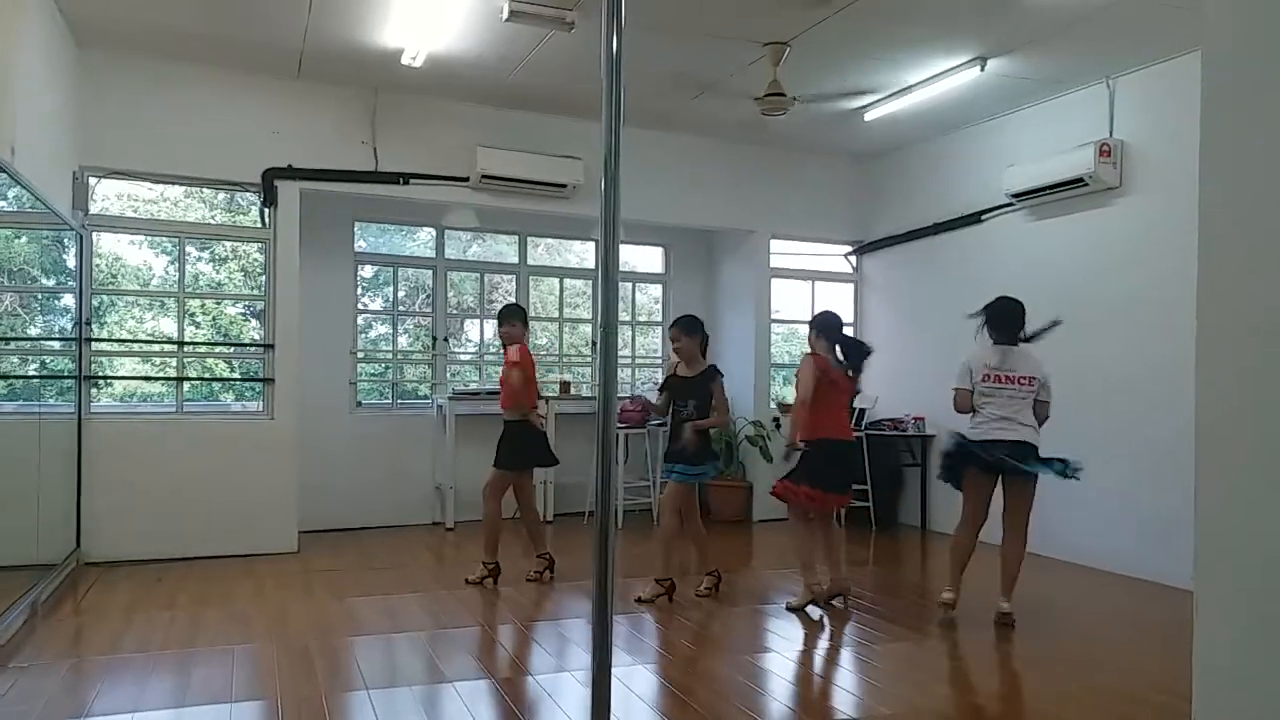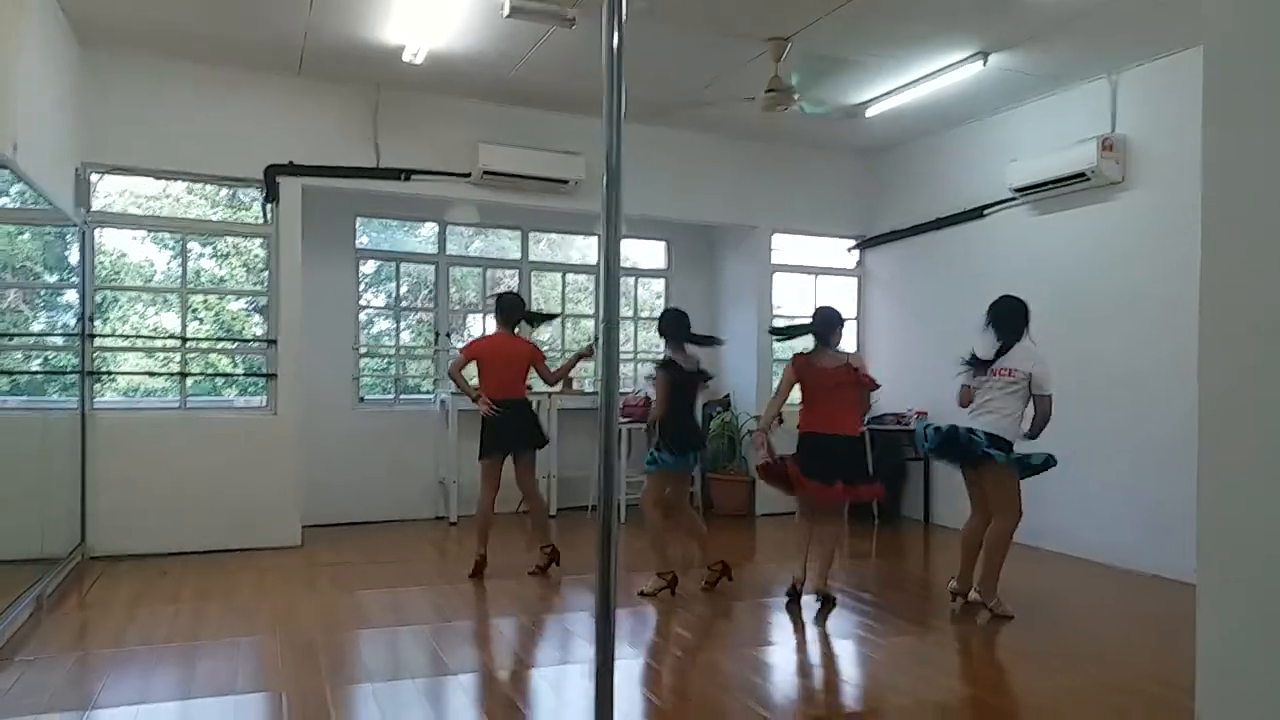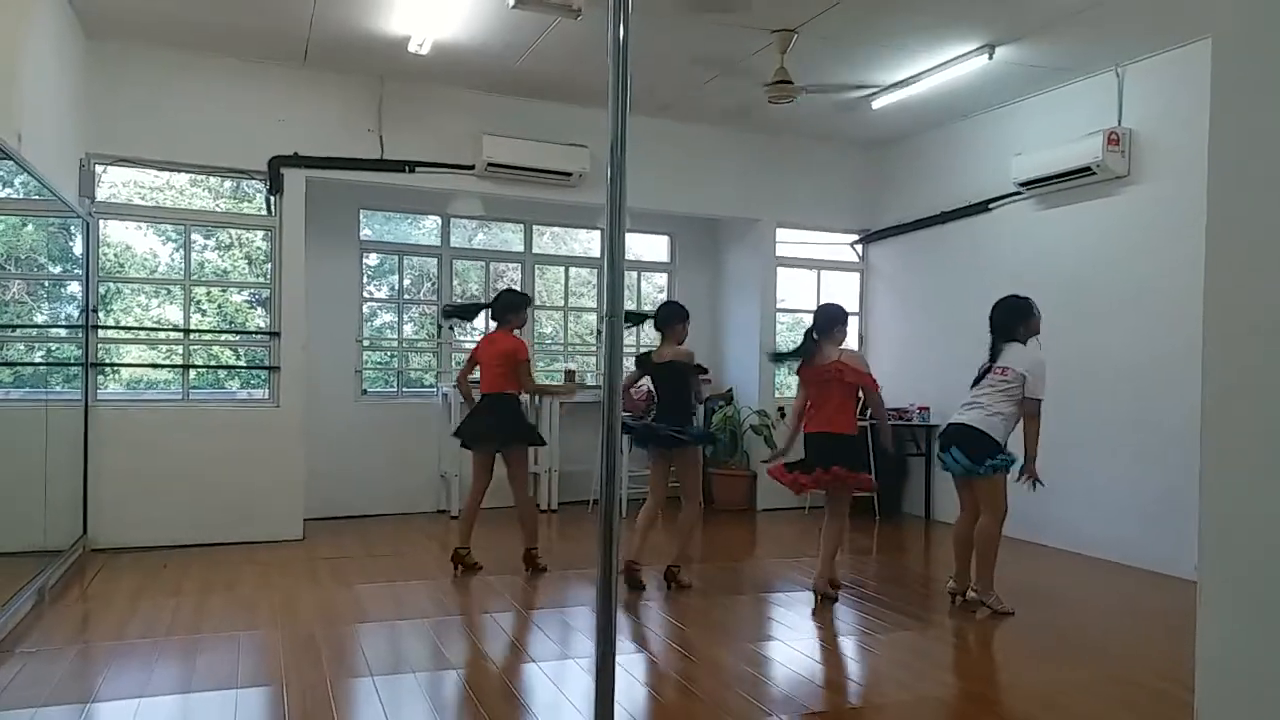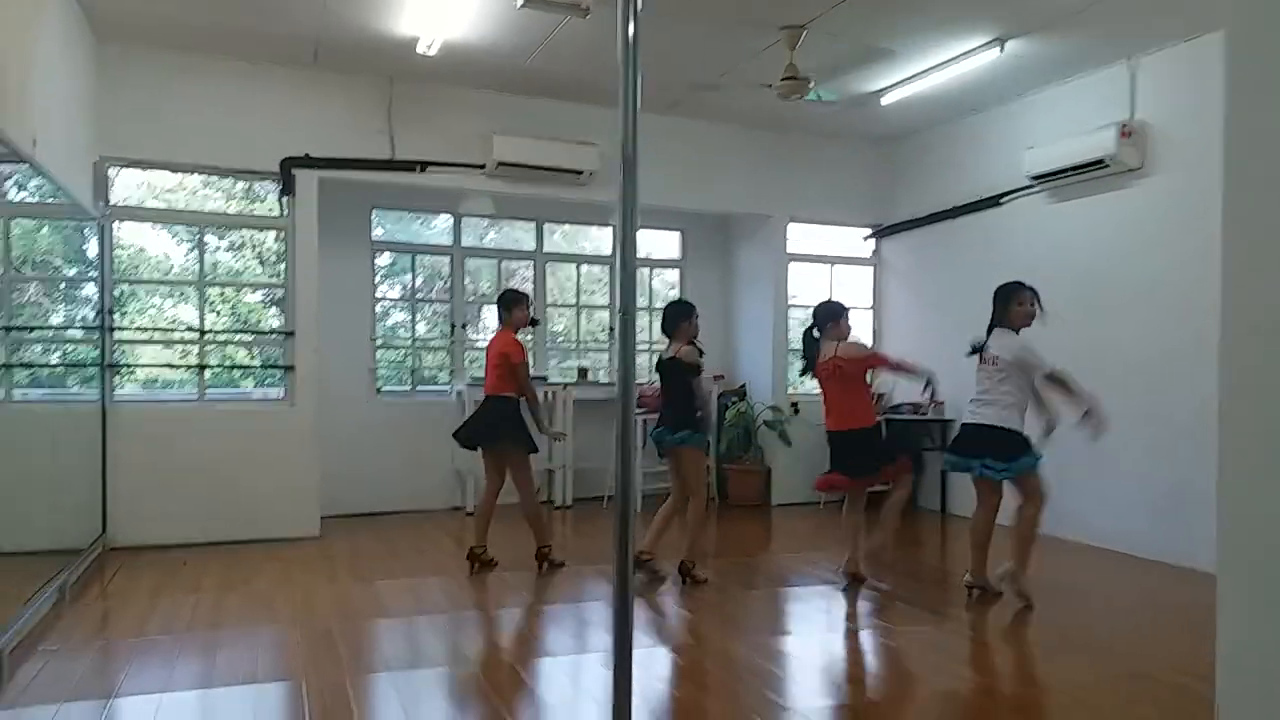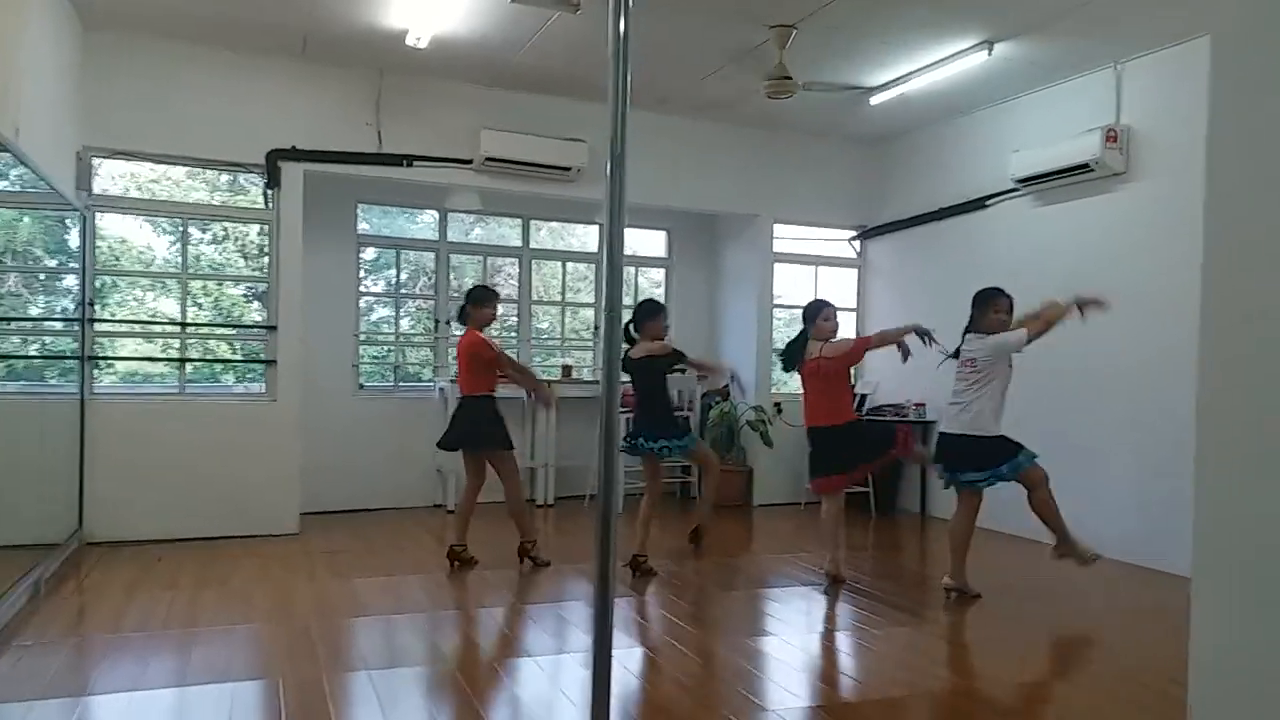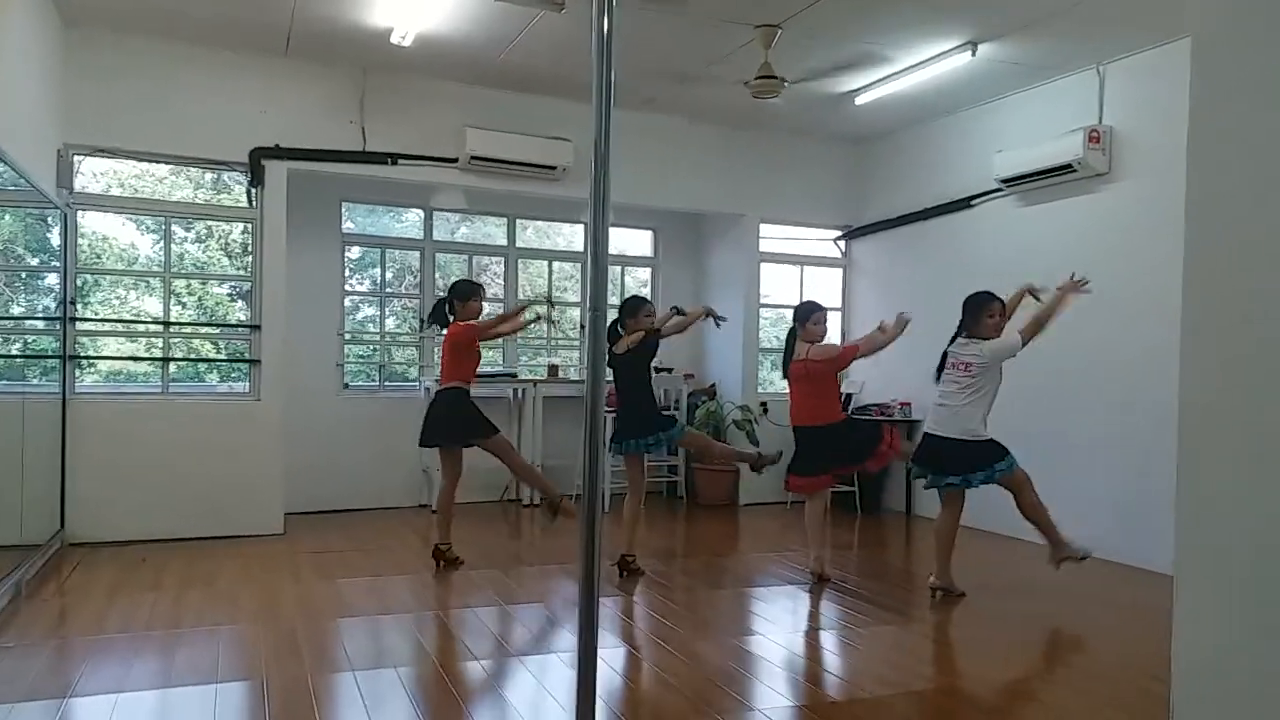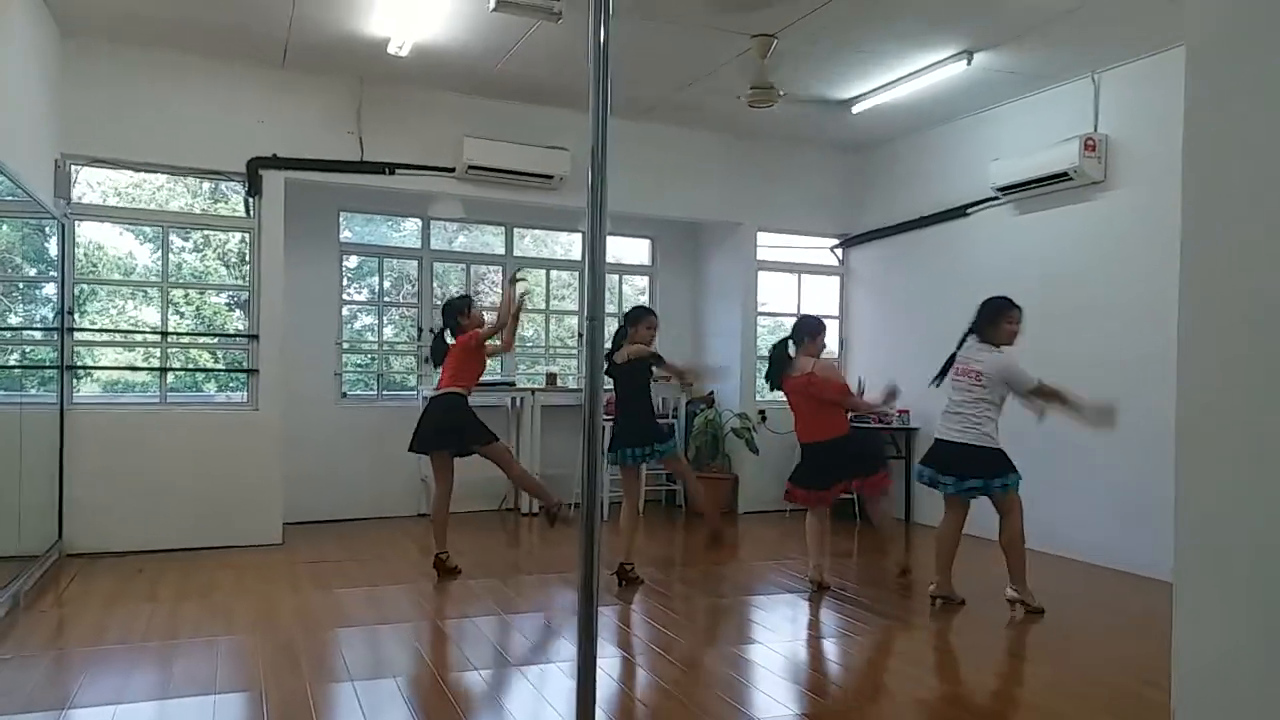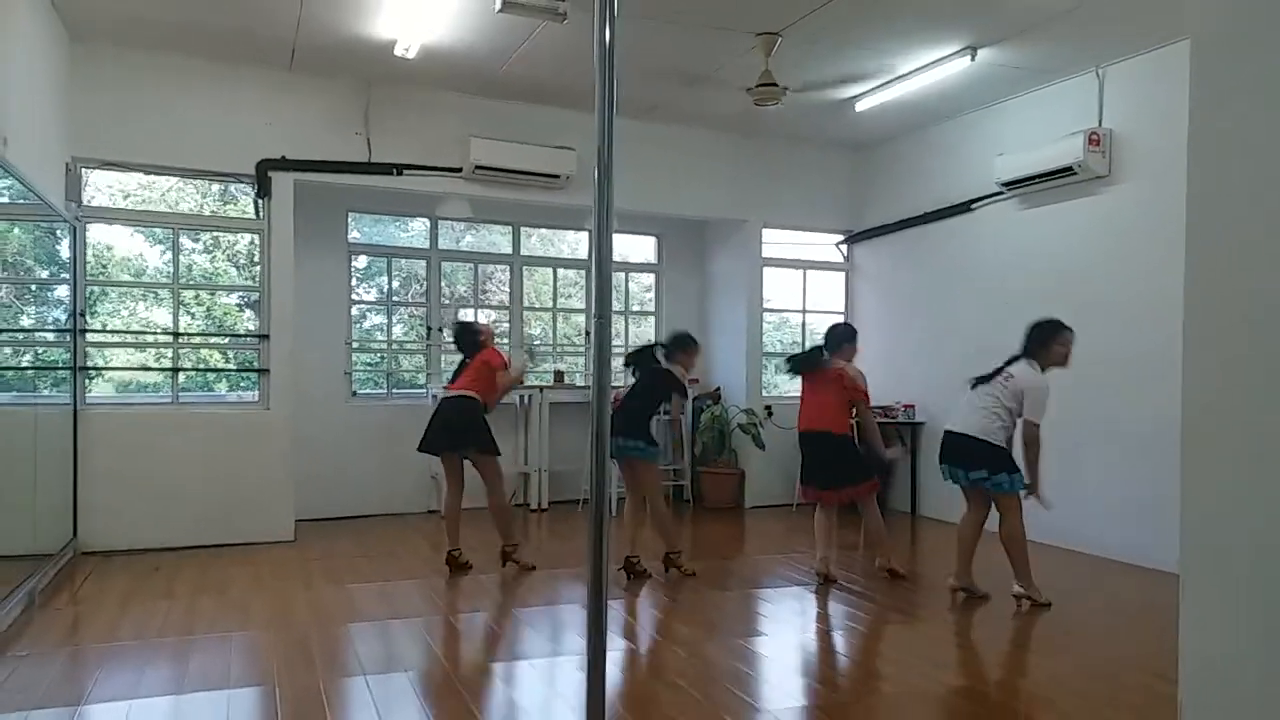
dt=0.2s
person 1, frame 1
left shoulder: (976, 360)
right shoulder: (1035, 364)
left elbow: (961, 405)
right elbow: (1044, 413)
left hip: (983, 446)
right hip: (1024, 449)
left knee: (971, 519)
right knee: (1016, 526)
left ankle: (951, 588)
right ankle: (1005, 600)
person 1, frame 2
left shoulder: (983, 357)
right shoulder: (1033, 359)
left elbow: (963, 401)
right elbow: (1044, 410)
right wrist: (1031, 433)
left hip: (965, 436)
right hip: (994, 442)
left knee: (981, 514)
right knee: (1008, 515)
left ankle: (962, 582)
right ankle: (985, 590)
person 1, frame 3
left shoulder: (994, 354)
right shoulder: (1033, 360)
right elbow: (1030, 413)
right wrist: (1030, 461)
left hip: (956, 430)
right hip: (980, 437)
left knee: (970, 510)
right knee: (993, 512)
left ankle: (960, 581)
right ankle: (983, 588)
person 1, frame 4
left shoulder: (992, 342)
right shoulder: (1020, 346)
right elbow: (1054, 377)
left wrist: (1045, 410)
right wrist: (1087, 403)
left hip: (972, 430)
right hip: (1000, 434)
left knee: (987, 502)
right knee: (1033, 497)
left ankle: (977, 575)
right ankle: (1015, 569)
person 1, frame 5
left shoulder: (970, 341)
right shoulder: (994, 345)
left elbow: (1021, 325)
right elbow: (1038, 327)
left wrist: (1063, 306)
right wrist: (1074, 303)
left hip: (951, 438)
right hip: (979, 439)
left knee: (967, 504)
right knee: (1036, 479)
left ankle: (955, 577)
right ankle: (1067, 544)
person 1, frame 6
left shoulder: (958, 344)
right shoulder: (990, 351)
left elbow: (1001, 321)
right elbow: (1032, 329)
left wrist: (1021, 293)
right wrist: (1063, 293)
left hip: (935, 439)
right hip: (968, 442)
left knee: (951, 506)
right knee: (1021, 484)
left ankle: (941, 577)
right ankle: (1058, 546)
person 1, frame 7
left shoulder: (967, 349)
right shoulder: (1002, 363)
right elbow: (1043, 390)
left wrist: (1031, 398)
right wrist: (1082, 407)
left hip: (945, 445)
right hip: (978, 449)
left knee: (955, 514)
right knee: (1011, 511)
left ankle: (942, 584)
right ankle: (1018, 588)
person 1, frame 8
left shoulder: (1017, 369)
right shoulder: (1038, 383)
right elbow: (1030, 436)
left wrist: (1008, 472)
right wrist: (1034, 480)
left hip: (954, 437)
right hip: (980, 443)
left knee: (977, 507)
right knee: (1011, 510)
left ankle: (962, 577)
right ankle: (1025, 585)
person 2, frame 1
left shoulder: (811, 363)
right shoulder: (847, 368)
left elbow: (802, 400)
left wrist: (792, 440)
left hip: (819, 448)
right hip: (844, 448)
left knee: (799, 515)
right knee: (824, 515)
left ankle: (810, 586)
right ankle: (838, 579)
person 2, frame 2
left shoulder: (798, 362)
right shoulder: (855, 363)
left elbow: (777, 400)
right elbow: (863, 407)
left wrist: (761, 433)
left hip: (810, 442)
right hip: (846, 444)
left knee: (808, 510)
right knee: (834, 515)
left ankle: (800, 574)
right ankle: (821, 582)
person 2, frame 3
left shoulder: (805, 361)
right shoulder: (852, 359)
left elbow: (800, 405)
right elbow: (873, 398)
left wrist: (787, 441)
right wrist: (884, 430)
left hip: (814, 438)
right hip: (840, 439)
left knee: (834, 504)
right knee: (838, 509)
left ankle: (827, 572)
right ankle: (823, 580)
person 2, frame 4
left shoulder: (816, 356)
right shoulder: (850, 350)
right elbow: (891, 364)
left wrist: (873, 395)
right wrist: (925, 375)
left hip: (837, 434)
right hip: (861, 433)
left knee: (855, 497)
right knee: (903, 480)
left ankle: (852, 563)
right ankle: (880, 542)
person 2, frame 5
left shoulder: (804, 354)
right shoulder: (834, 350)
left elbow: (865, 341)
right elbow: (875, 339)
left wrist: (897, 337)
right wrist: (912, 330)
left hip: (819, 433)
right hip: (844, 430)
left knee: (831, 497)
right knee: (899, 439)
left ankle: (833, 564)
person 2, frame 6
left shoulder: (793, 355)
right shoulder: (822, 352)
left elbow: (852, 350)
right elbow: (866, 349)
left wrist: (879, 333)
right wrist: (898, 328)
left hip: (806, 434)
right hip: (834, 429)
left knee: (816, 497)
right knee: (889, 442)
left ankle: (817, 561)
person 2, frame 7
left shoulder: (784, 371)
right shoulder: (825, 368)
right elbow: (853, 404)
left wrist: (851, 400)
right wrist: (882, 404)
left hip: (810, 447)
right hip: (838, 443)
left knee: (817, 509)
right knee: (873, 495)
left ankle: (816, 570)
person 2, frame 8
left shoulder: (809, 370)
right shoulder: (852, 374)
right elbow: (866, 419)
right wrist: (881, 453)
left hip: (808, 438)
right hip: (835, 439)
left knee: (825, 501)
right knee: (866, 497)
left ankle: (823, 560)
right ankle: (885, 559)
person 3, frame 1
left shoulder: (516, 352)
right shoulder: (517, 353)
left elbow: (514, 381)
left wrist: (526, 412)
left hip: (517, 430)
right hip: (523, 431)
left knee: (491, 494)
right knee: (524, 499)
left ankle: (490, 564)
right ankle: (543, 557)
person 3, frame 2
left shoulder: (481, 344)
right shoulder: (528, 348)
left elbow: (454, 371)
right elbow: (552, 380)
left wrist: (477, 400)
right wrist: (576, 359)
left hip: (496, 419)
right hip: (522, 416)
left knee: (488, 490)
right knee: (528, 487)
left ankle: (481, 556)
right ankle: (547, 549)
person 3, frame 3
left shoulder: (484, 343)
right shoulder: (516, 344)
left elbow: (461, 378)
right elbow: (527, 385)
right wrist: (558, 390)
left hip: (485, 412)
right hip: (507, 412)
left knee: (478, 485)
right knee: (520, 486)
left ankle: (462, 550)
right ankle: (531, 552)
person 3, frame 4
left shoulder: (498, 341)
right shoulder: (513, 344)
right elbow: (526, 388)
right wrist: (542, 425)
left hip: (489, 413)
right hip: (503, 414)
left knee: (493, 483)
right knee: (525, 484)
left ankle: (478, 549)
right ankle: (544, 549)
person 3, frame 5
left shoulder: (472, 340)
right shoulder: (476, 340)
left elbow: (503, 370)
right elbow: (511, 367)
left wrist: (533, 387)
right wrist: (538, 388)
left hip: (468, 413)
right hip: (480, 413)
left knee: (474, 481)
right knee: (511, 480)
left ankle: (458, 547)
right ankle: (528, 544)
person 3, frame 6
left shoulder: (465, 334)
right shoulder: (460, 331)
left elbow: (504, 329)
right elbow: (502, 322)
left wrist: (533, 318)
right wrist: (530, 311)
left hip: (446, 408)
right hip: (456, 405)
left knee: (450, 478)
right knee: (509, 455)
left ankle: (443, 547)
right ankle: (554, 501)
person 3, frame 7
left shoulder: (467, 345)
right shoulder: (471, 339)
left elbow: (504, 346)
right elbow: (500, 321)
left wrist: (515, 309)
right wrist: (509, 288)
left hip: (436, 413)
right hip: (454, 410)
left knee: (443, 486)
right knee: (506, 461)
left ankle: (442, 555)
right ankle: (552, 505)
person 3, frame 8
left shoulder: (474, 361)
right shoulder: (493, 355)
right elbow: (503, 386)
right wrist: (518, 374)
left hip: (443, 415)
right hip: (466, 415)
left knee: (454, 486)
right knee: (495, 484)
left ankle: (454, 553)
right ankle: (510, 548)
person 4, frame 1
left shoulder: (710, 375)
right shoulder: (673, 372)
left elbow: (724, 418)
right elbow: (663, 410)
left wrist: (695, 426)
right wrist: (646, 404)
left hip: (695, 453)
right hip: (677, 451)
left knee: (667, 506)
right knee: (688, 513)
left ankle: (664, 579)
right ankle: (711, 572)
person 4, frame 2
left shoulder: (665, 366)
right shoulder: (696, 364)
left elbow: (656, 414)
left wrist: (648, 416)
left hip: (670, 443)
right hip: (692, 439)
left knee: (650, 503)
right knee: (678, 506)
left ankle: (666, 574)
right ankle: (712, 564)
person 4, frame 3
left shoulder: (647, 358)
right shoulder: (685, 356)
left elbow: (624, 389)
right elbow: (697, 397)
left hip: (658, 429)
right hip: (683, 431)
left knee: (655, 499)
right knee: (692, 500)
left ankle: (632, 560)
right ankle: (675, 567)
person 4, frame 4
left shoulder: (663, 355)
right shoulder: (689, 353)
right elbow: (699, 398)
right wrist: (707, 419)
left hip: (666, 427)
right hip: (686, 427)
left knee: (678, 496)
right knee: (698, 497)
left ankle: (645, 552)
right ankle: (688, 564)
person 4, frame 5
left shoulder: (628, 354)
right shoulder: (661, 350)
right elbow: (698, 365)
right wrist: (724, 370)
left hip: (641, 429)
right hip: (666, 426)
left knee: (652, 491)
right knee: (711, 466)
left ankle: (638, 557)
right ankle: (700, 526)
person 4, frame 6
left shoulder: (615, 348)
right shoulder: (641, 341)
right elbow: (678, 325)
left wrist: (668, 316)
right wrist: (703, 311)
left hip: (627, 429)
right hip: (650, 422)
left knee: (635, 491)
right knee: (705, 445)
left ankle: (627, 557)
right ankle: (755, 458)
person 4, frame 7
left shoulder: (616, 357)
right shoulder: (642, 353)
right elbow: (679, 373)
left hip: (623, 435)
right hip: (648, 432)
left knee: (630, 498)
right knee: (686, 477)
left ankle: (626, 565)
person 4, frame 8
left shoulder: (650, 366)
right shoulder: (677, 375)
right elbow: (675, 415)
left hip: (618, 434)
right hip: (634, 435)
left knee: (634, 496)
right knee: (655, 497)
left ankle: (632, 559)
right ankle: (674, 553)
